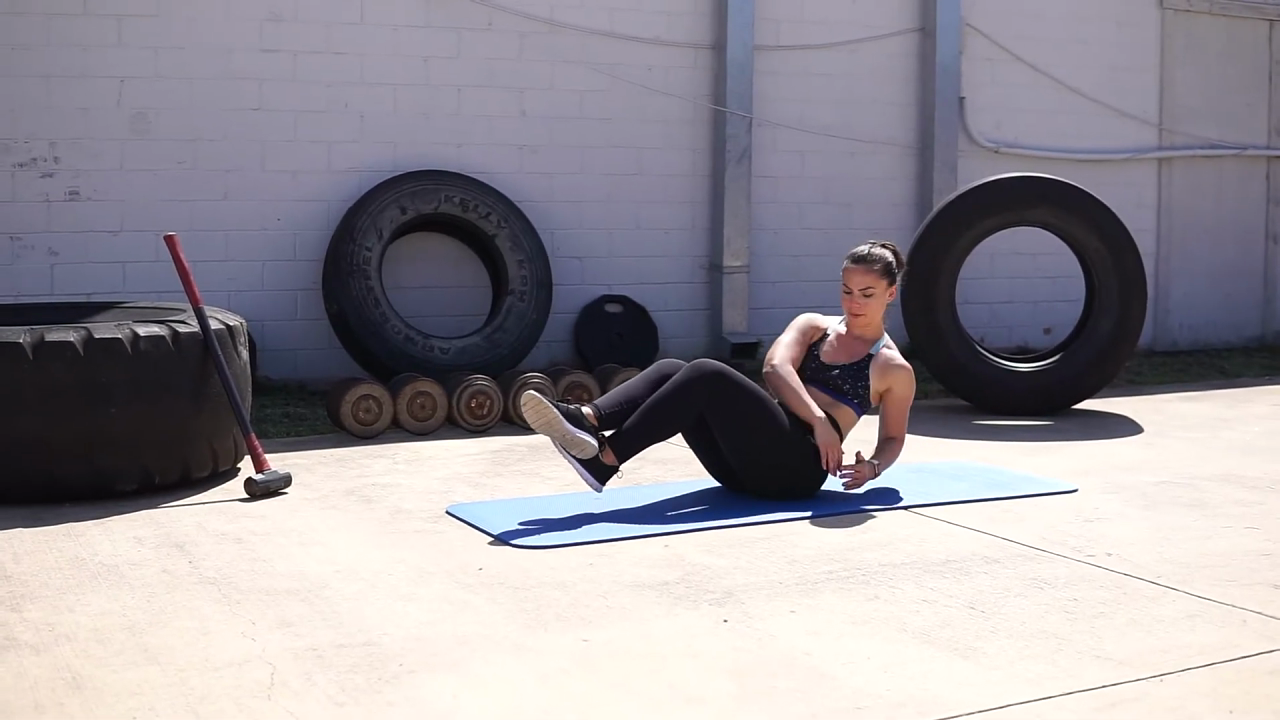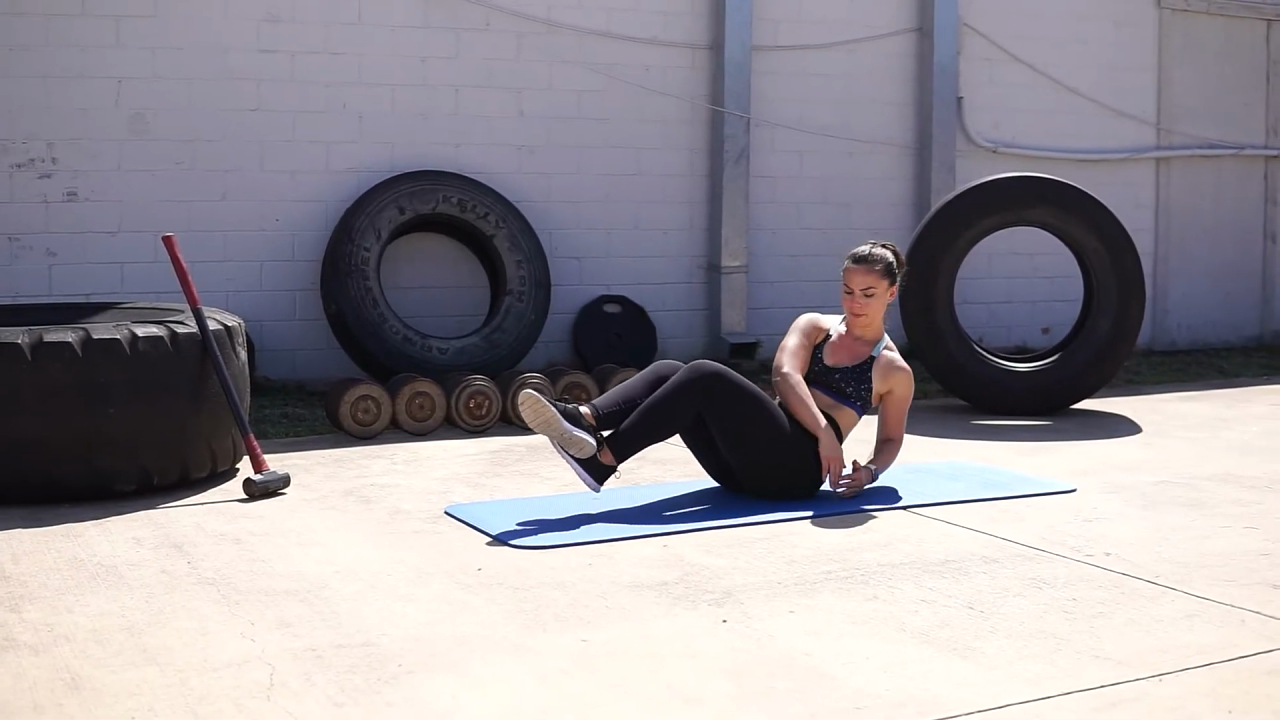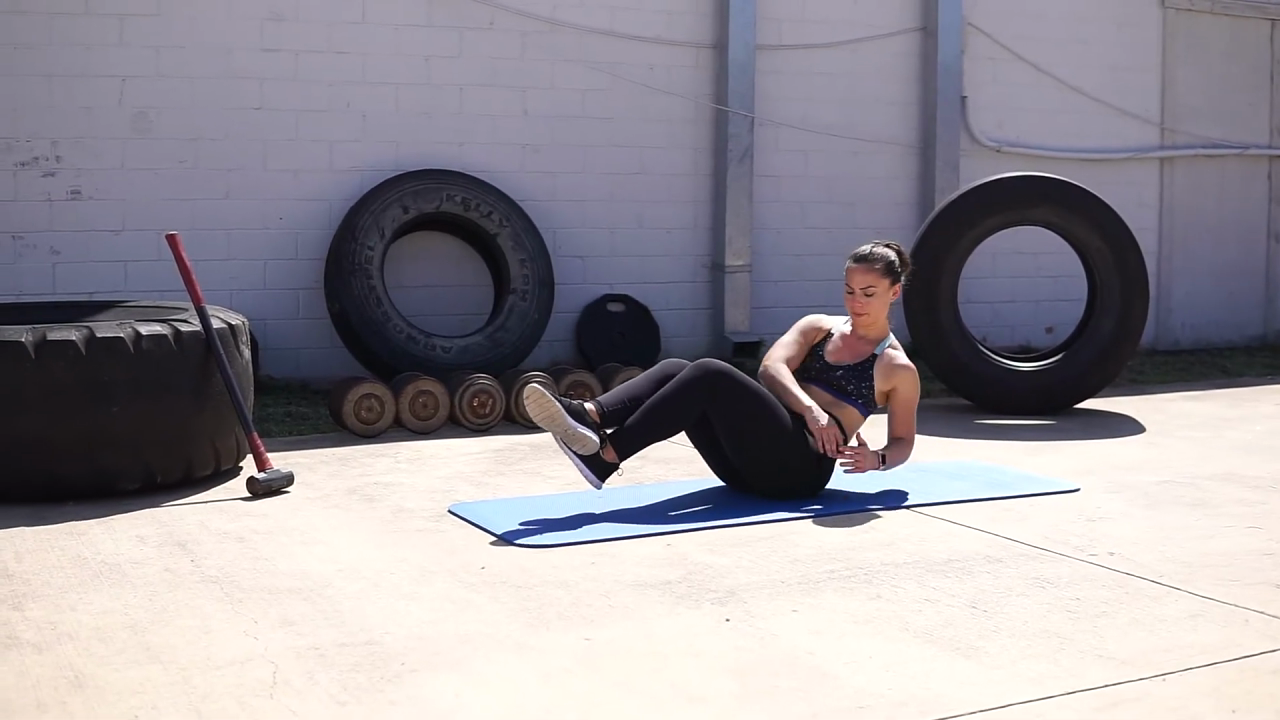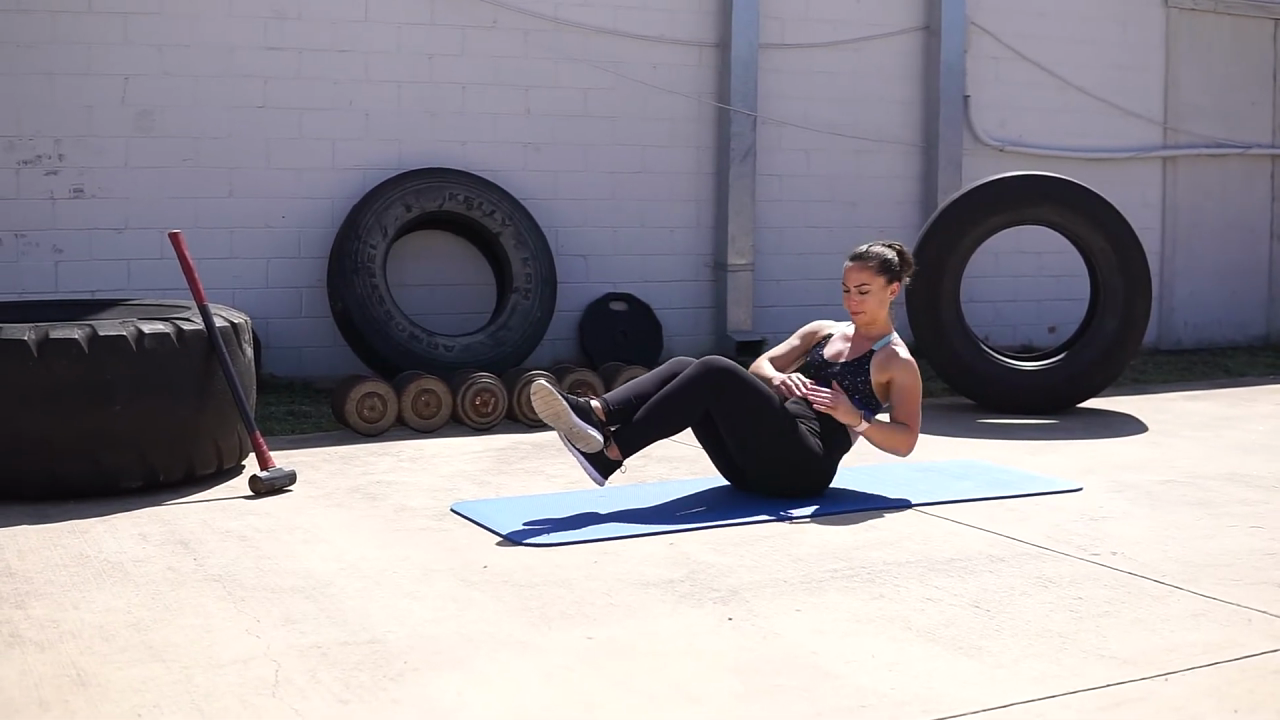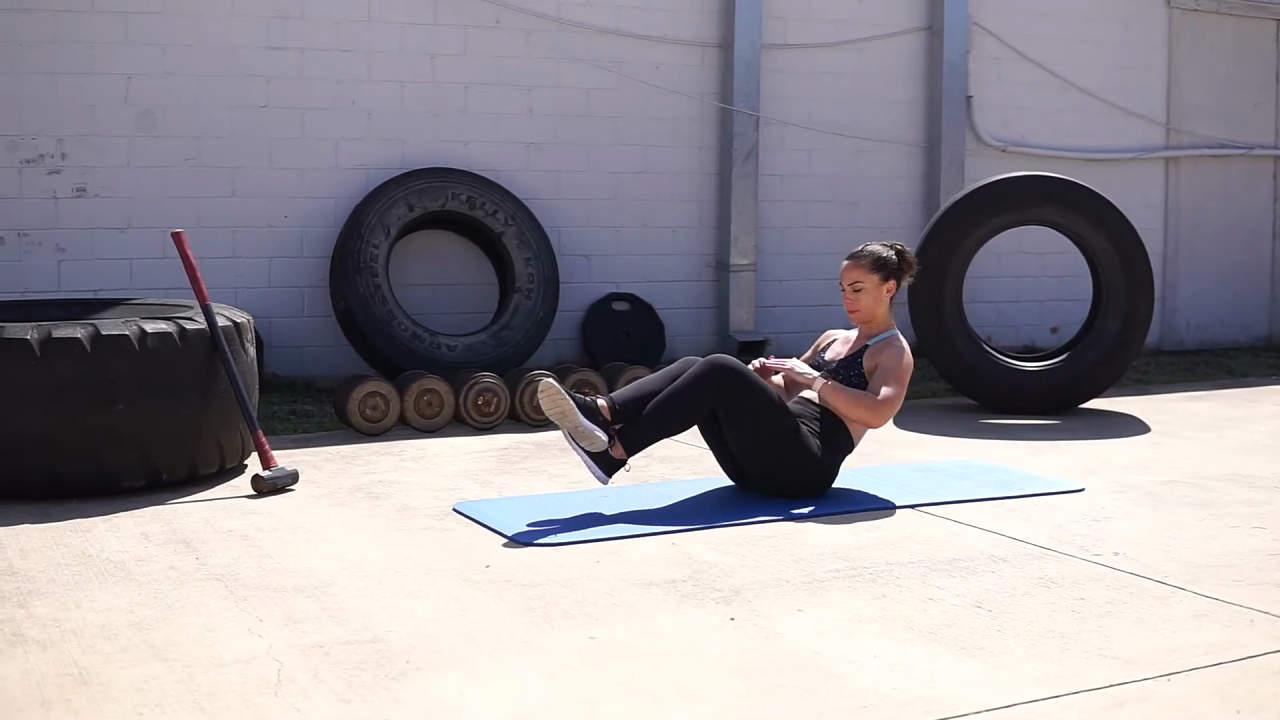
dt=0.1s
person 1, frame 1
left shoulder: (895, 369)
right shoulder: (812, 327)
left elbow: (893, 440)
right elbow: (776, 371)
left wrist: (871, 468)
right wrist: (819, 422)
left hip: (794, 465)
right hip: (747, 462)
left knee: (706, 374)
right knee: (670, 371)
left ankle: (606, 458)
right ankle: (585, 419)
person 1, frame 2
left shoulder: (895, 370)
right shoulder: (814, 327)
left elbow: (891, 440)
right elbow: (784, 376)
left wrist: (870, 472)
right wrist: (823, 432)
left hip: (794, 465)
right hip: (745, 463)
left knee: (704, 376)
right knee: (668, 372)
left ankle: (605, 458)
right ankle: (582, 419)
person 1, frame 3
left shoulder: (898, 368)
right shoulder: (820, 327)
left elbow: (903, 441)
right elbow: (774, 365)
left wrist: (876, 460)
right wrist: (812, 412)
left hip: (798, 465)
right hip: (753, 463)
left knee: (710, 375)
right knee: (675, 369)
left ankle: (607, 454)
right ankle: (588, 415)
person 1, frame 4
left shoulder: (898, 363)
right shoulder: (825, 332)
left elbow: (904, 440)
right elbow: (761, 366)
left wrist: (855, 419)
right wrist: (780, 380)
left hip: (802, 465)
right hip: (756, 462)
left knee: (714, 371)
right knee: (683, 368)
left ankle: (611, 452)
right ankle: (593, 412)
person 1, frame 5
left shoulder: (894, 352)
right shoulder: (836, 339)
left elbow: (878, 413)
right elbow: (790, 388)
left wrist: (813, 380)
right wrist: (774, 376)
left hip: (803, 466)
right hip: (762, 463)
left knee: (721, 371)
right knee: (691, 368)
left ankle: (614, 451)
right ankle: (599, 411)
